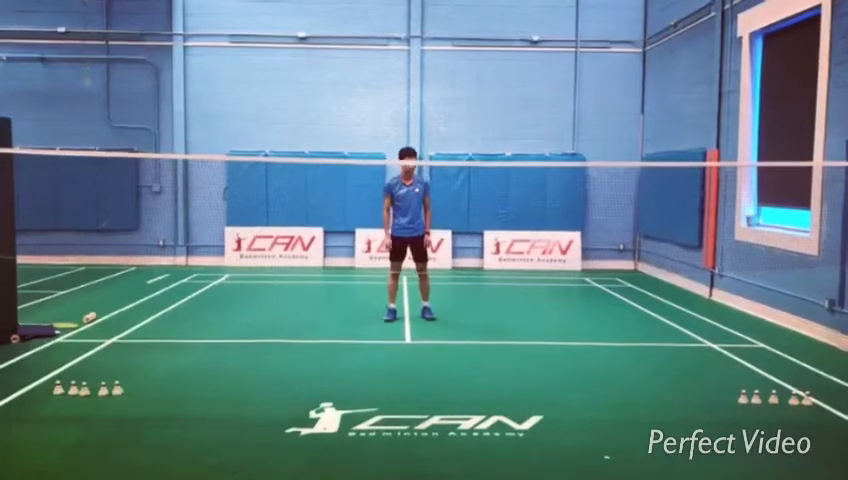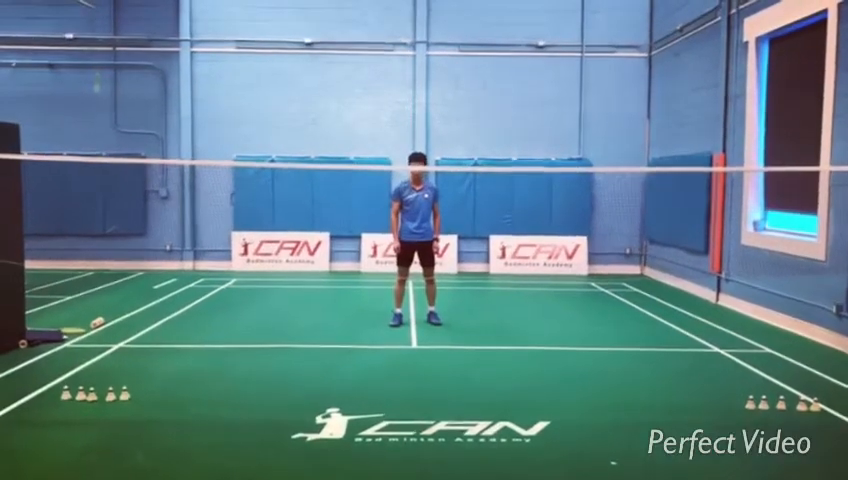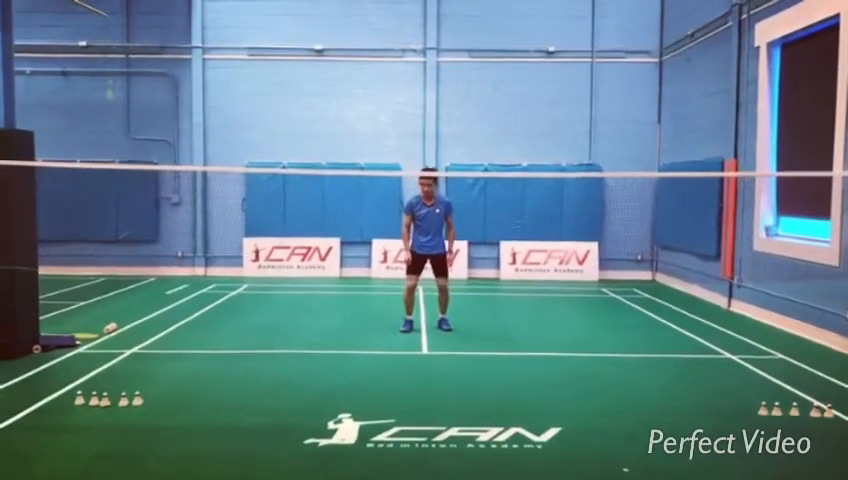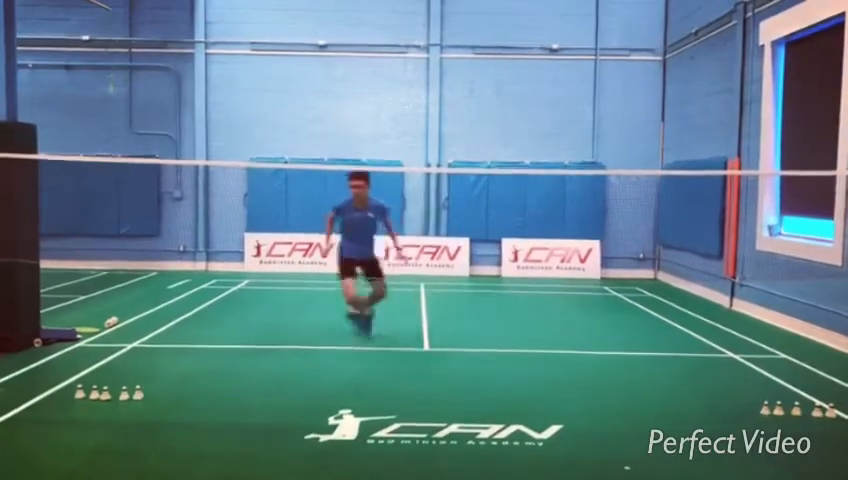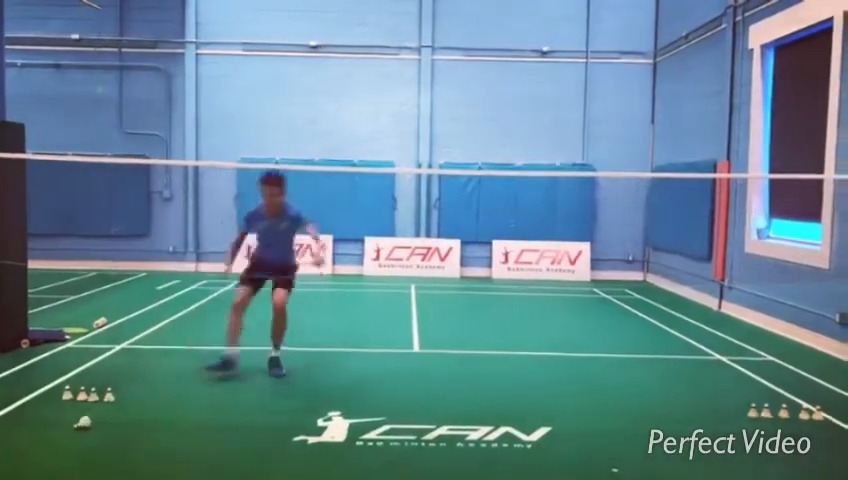
dt=1s
person 1, frame 1
left shoulder: (423, 184)
right shoulder: (391, 184)
left elbow: (427, 209)
right elbow: (386, 210)
left wrist: (427, 232)
right wrist: (387, 235)
left hip: (418, 234)
right hip: (397, 235)
left knee: (423, 271)
right knee: (394, 272)
left ankle: (426, 306)
right ankle: (392, 308)
person 1, frame 2
left shoulder: (432, 189)
right shoulder: (401, 189)
left elbow: (436, 215)
right elbow: (394, 214)
left wrist: (436, 238)
right wrist: (395, 238)
left hip: (426, 239)
right hip: (405, 239)
left knee: (430, 277)
right knee: (401, 277)
left ankle: (432, 311)
right ankle: (398, 313)
person 1, frame 3
left shoulder: (445, 203)
right shoulder: (412, 203)
left elbow: (450, 228)
right elbow: (406, 228)
left wrist: (450, 251)
right wrist: (407, 250)
left hip: (439, 251)
right hip: (417, 250)
left knee: (443, 286)
right knee: (410, 285)
left ankle: (442, 318)
right ankle: (408, 319)
person 1, frame 4
left shoulder: (379, 207)
right shoulder: (343, 207)
left elbow: (389, 227)
right elbow: (330, 219)
left wrist: (397, 246)
right wrist: (327, 239)
left hip: (368, 255)
right hip: (347, 256)
left knee: (380, 292)
right knee: (352, 297)
left ankle: (359, 311)
right ankle: (361, 315)
person 1, frame 5
left shoulder: (293, 215)
right shoulder: (254, 215)
left elbow: (314, 235)
right elbow: (240, 238)
left wrist: (317, 251)
right wrist: (229, 263)
left hip: (285, 265)
right hip: (259, 263)
left knee: (279, 304)
right knee: (238, 302)
left ankle: (274, 355)
right ankle: (230, 356)
